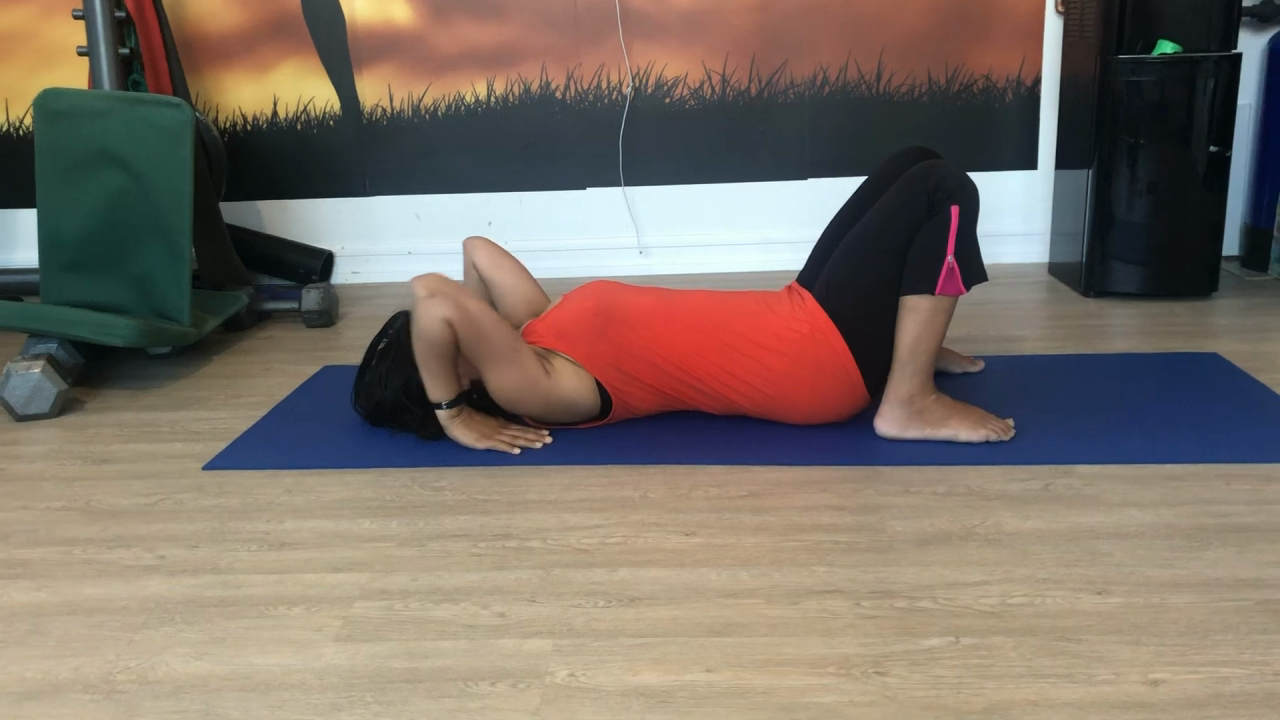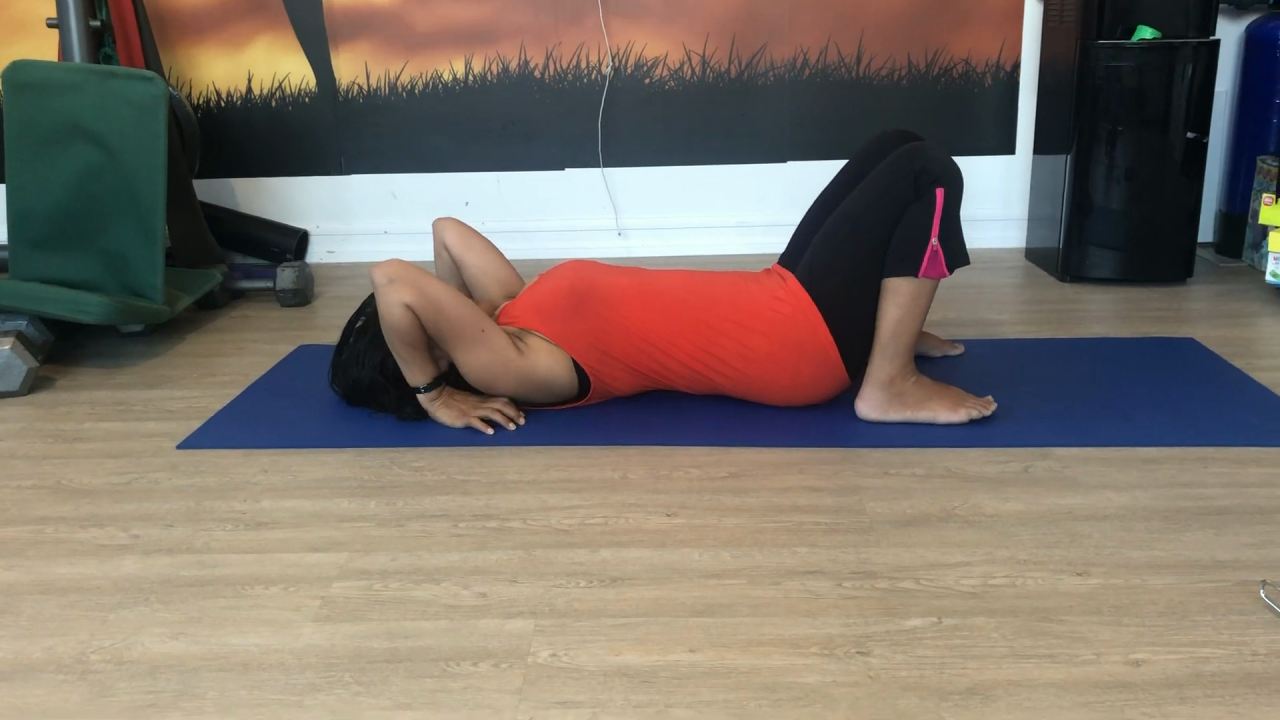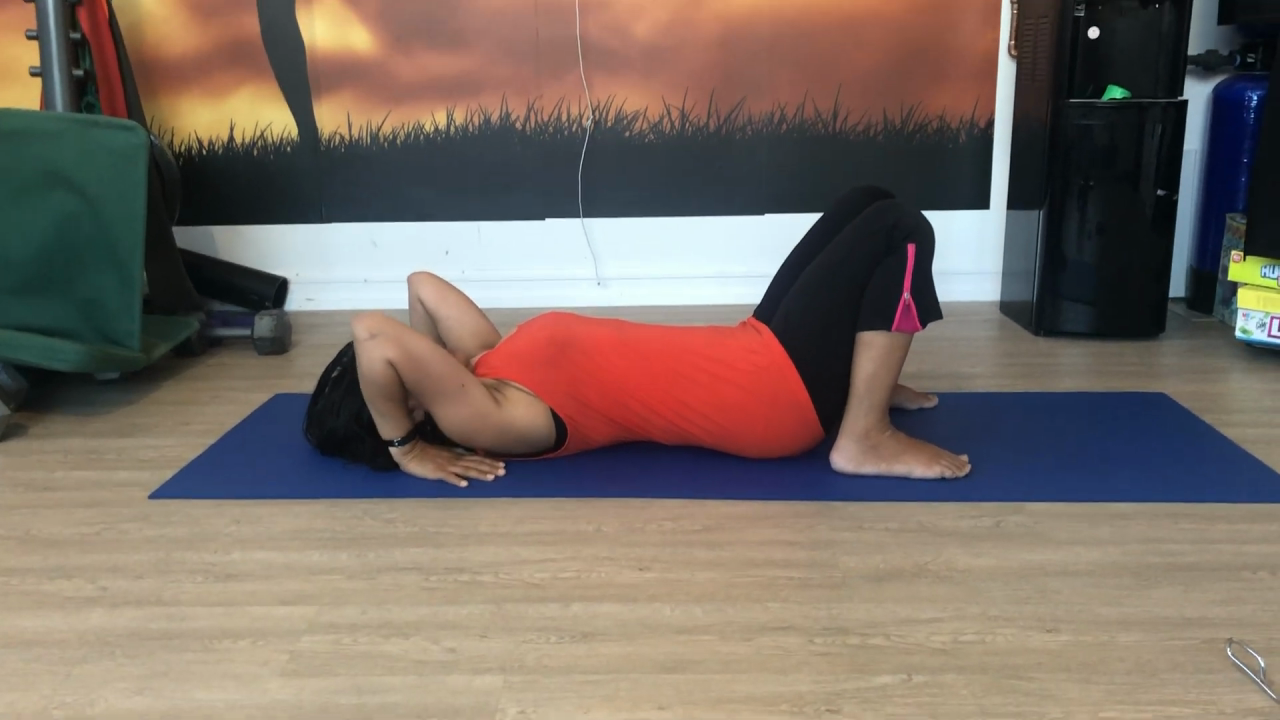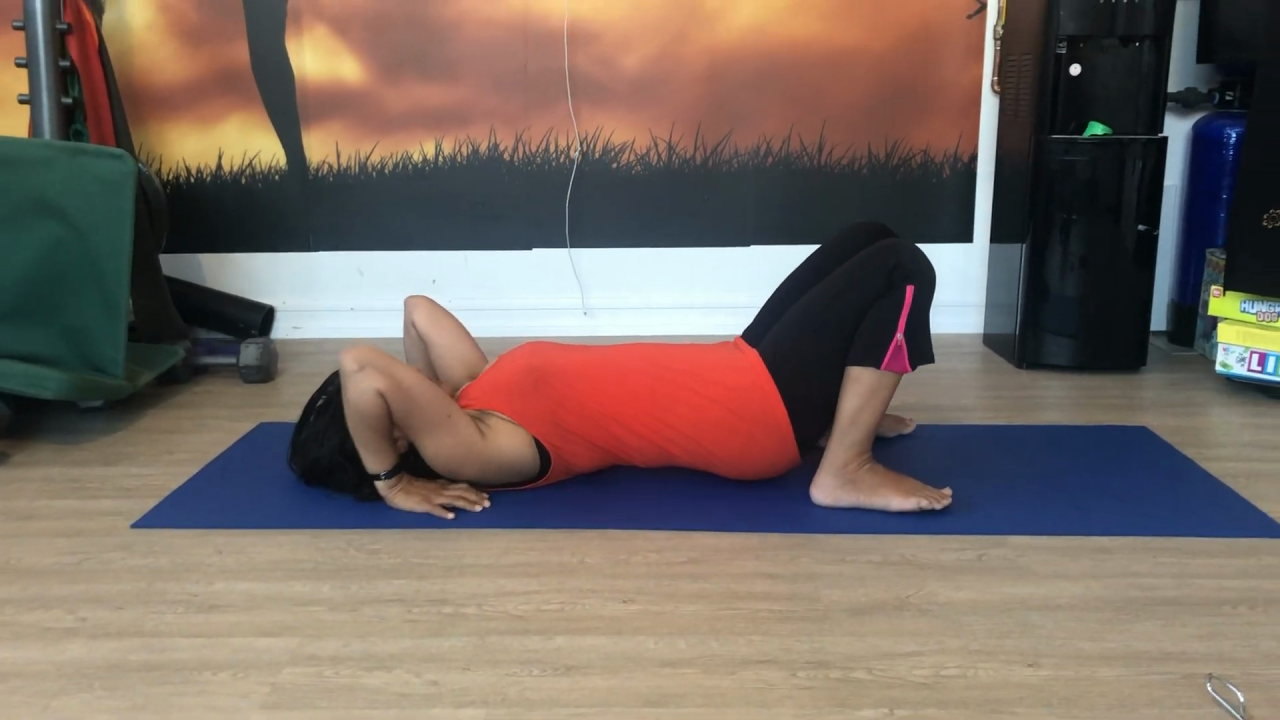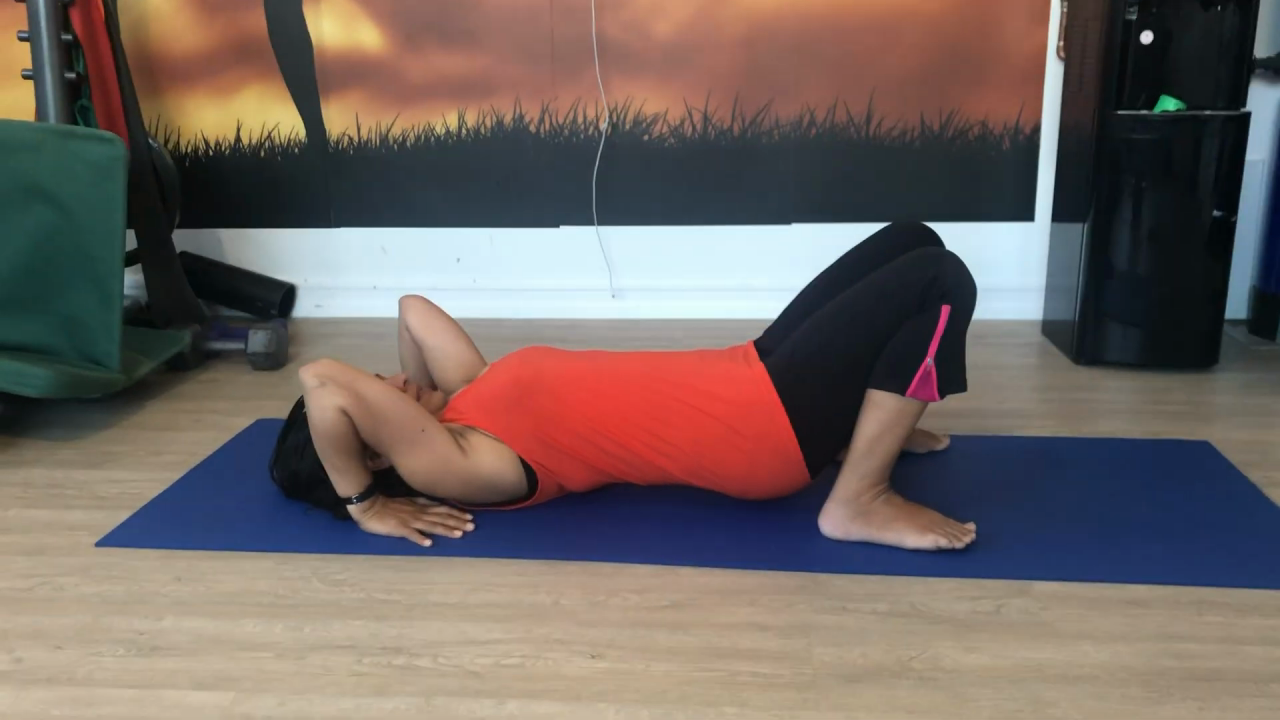
dt=1s
person 1, frame 1
left shoulder: (531, 334)
right shoulder: (532, 390)
left elbow: (478, 248)
right wrist: (453, 416)
left hip: (799, 321)
right hip: (820, 367)
left knee: (917, 165)
right knee: (945, 190)
left ankle: (909, 343)
right ankle: (910, 403)
person 1, frame 2
left shoulder: (508, 315)
right shoulder: (513, 369)
left elbow: (448, 229)
right wrist: (435, 396)
left hip: (780, 300)
right hip: (800, 346)
left knee: (898, 148)
right knee: (929, 172)
left ankle: (890, 325)
right ankle: (891, 386)
person 1, frame 3
left shoulder: (486, 366)
right shoulder: (487, 419)
left elbow: (422, 283)
right wrist: (408, 450)
left hip: (756, 354)
right hip: (775, 399)
left knee: (869, 204)
right knee: (899, 229)
left ankle: (867, 381)
right ankle: (867, 440)
person 1, frame 4
left shoulder: (469, 393)
right shoulder: (467, 453)
left elbow: (418, 308)
right wrist: (392, 484)
left hip: (739, 372)
right hip: (756, 416)
left knee: (871, 239)
right knee: (901, 267)
left ankle: (845, 410)
right ankle: (846, 471)
person 1, frame 5
left shoulder: (461, 402)
right shoulder: (452, 467)
left elbow: (414, 306)
left hip: (750, 375)
right hip: (765, 431)
left knee: (910, 243)
right knee: (938, 280)
left ankle: (870, 429)
right ankle: (858, 501)
